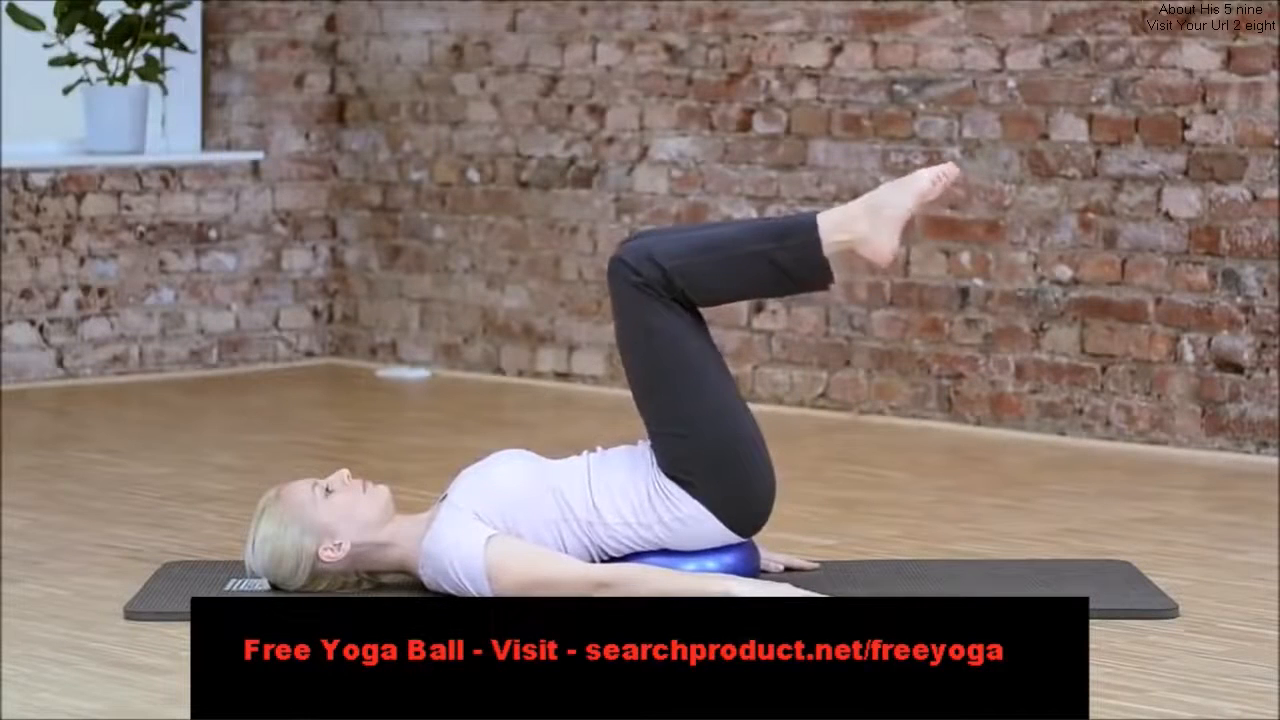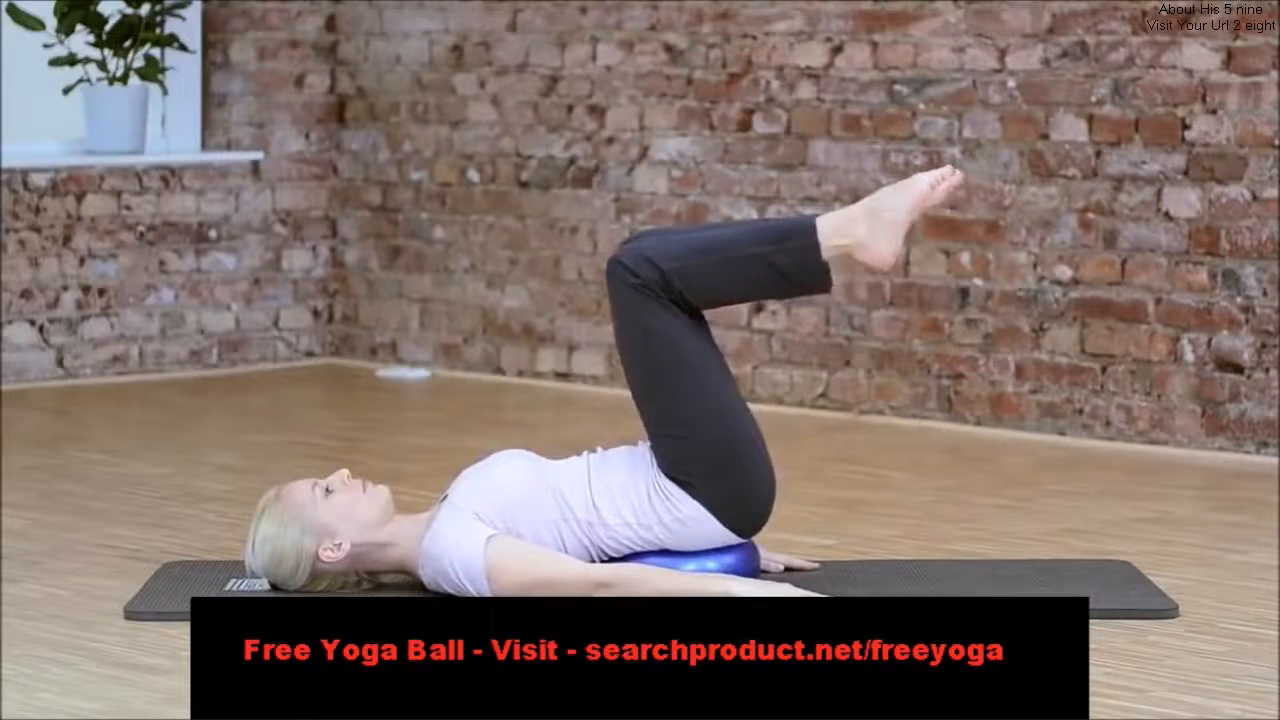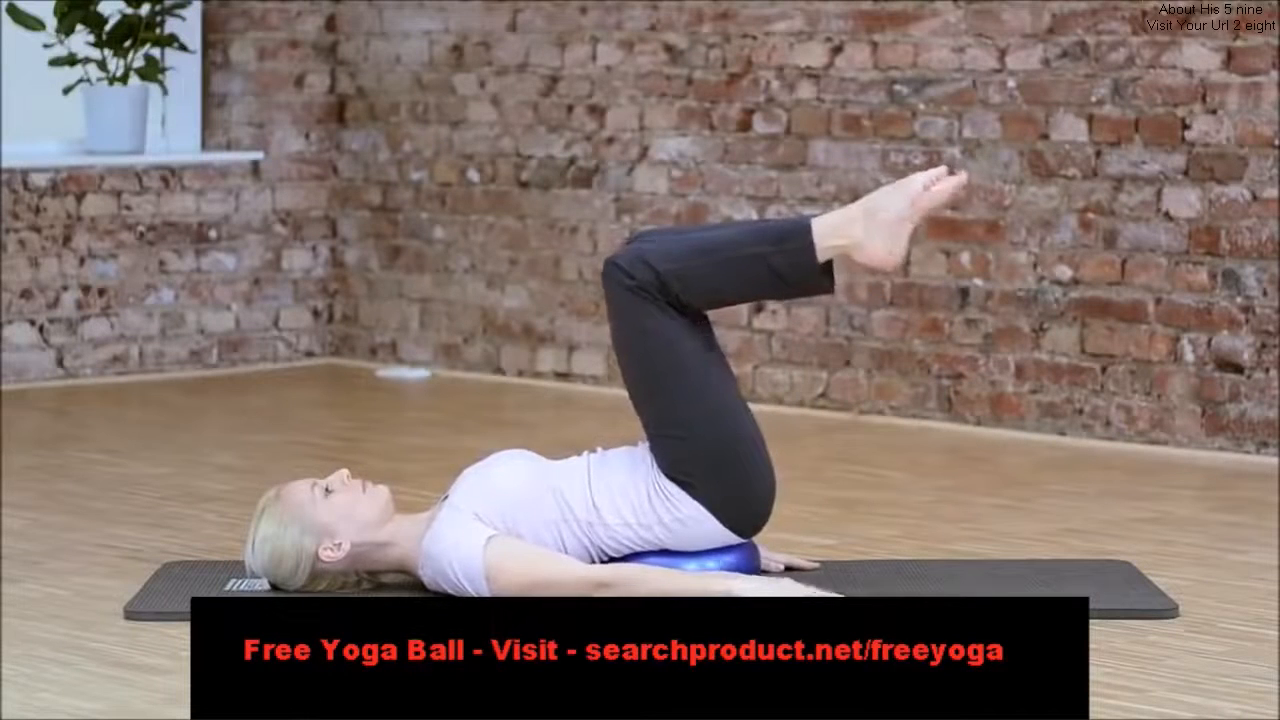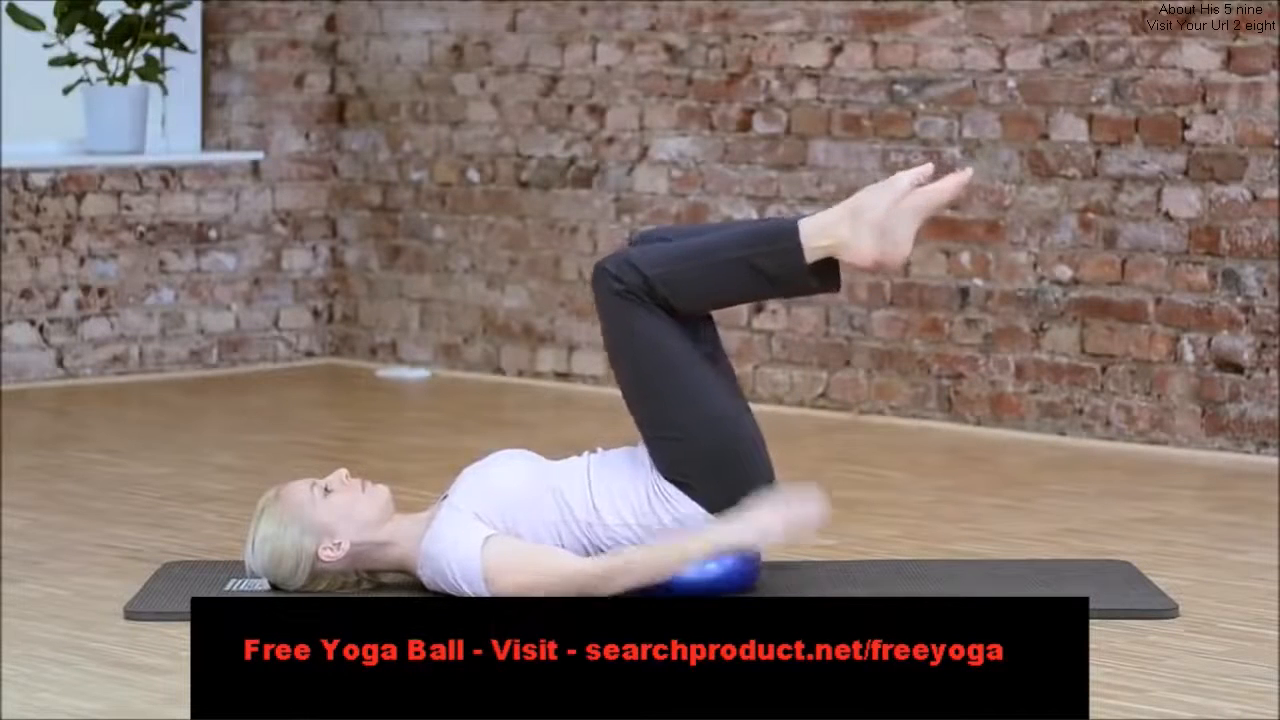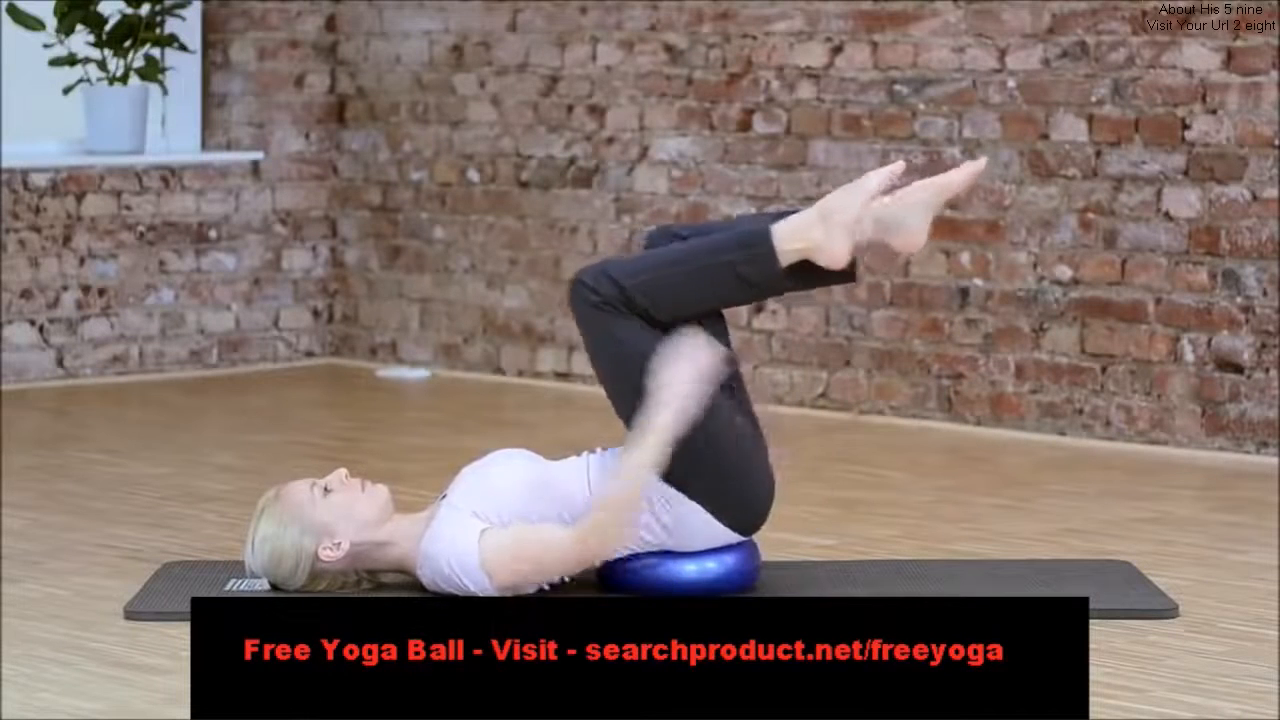
dt=0.2s
person 1, frame 1
left shoulder: (450, 516)
right shoulder: (448, 553)
right elbow: (599, 583)
right wrist: (742, 590)
left hip: (700, 498)
right hip: (712, 495)
left knee: (646, 261)
right knee: (639, 272)
left ankle: (848, 230)
right ankle: (846, 228)
person 1, frame 2
left shoulder: (449, 519)
right shoulder: (447, 554)
right elbow: (598, 583)
right wrist: (743, 590)
left hip: (697, 497)
right hip: (712, 494)
left knee: (648, 260)
right knee: (638, 273)
left ankle: (847, 235)
right ankle: (847, 231)
person 1, frame 3
left shoulder: (448, 520)
right shoulder: (448, 555)
right elbow: (598, 582)
right wrist: (743, 584)
left hip: (691, 493)
right hip: (712, 494)
left knee: (650, 256)
right knee: (634, 275)
left ankle: (844, 238)
right ankle: (844, 232)
person 1, frame 4
left shoulder: (447, 521)
right shoulder: (450, 555)
right elbow: (598, 575)
right wrist: (738, 528)
left hip: (694, 482)
right hip: (712, 493)
left knee: (656, 255)
right knee: (624, 279)
left ankle: (840, 238)
right ankle: (831, 234)
person 1, frame 5
left shoulder: (447, 521)
right shoulder: (452, 555)
right elbow: (595, 540)
right wrist: (667, 408)
left hip: (693, 493)
right hip: (716, 497)
left knee: (673, 251)
right knee: (602, 291)
left ankle: (870, 223)
right ankle: (804, 238)
